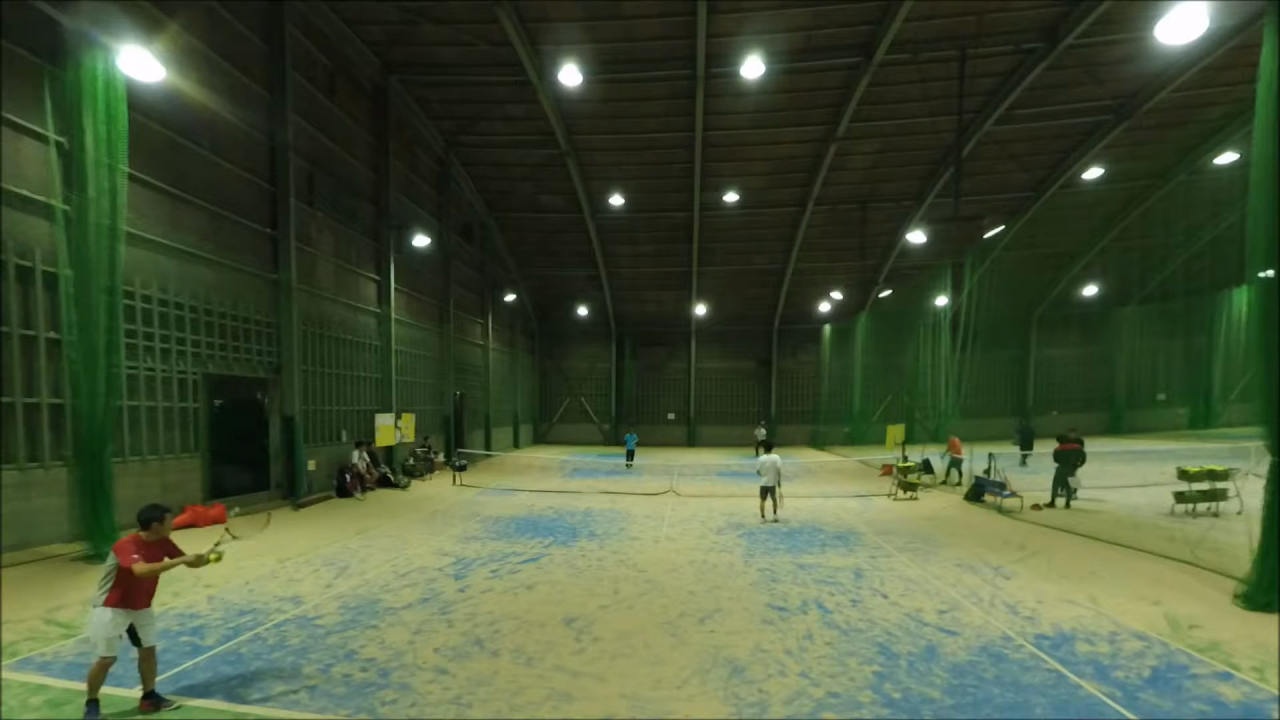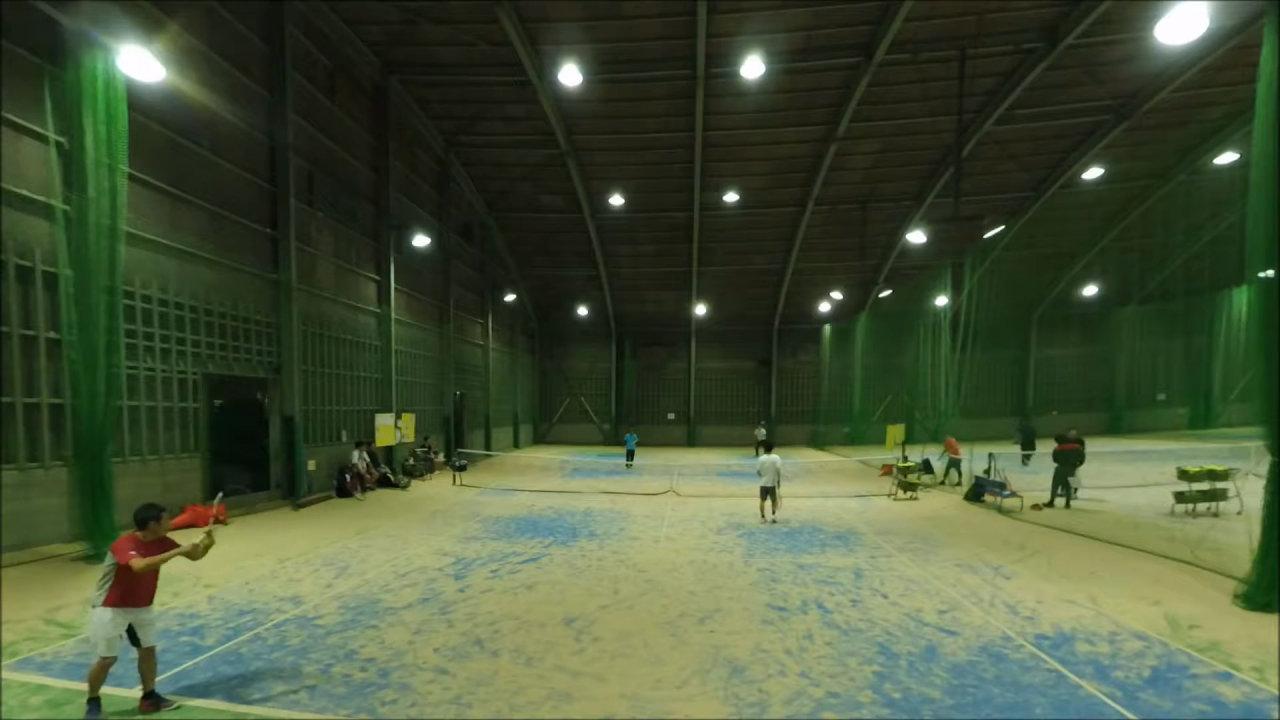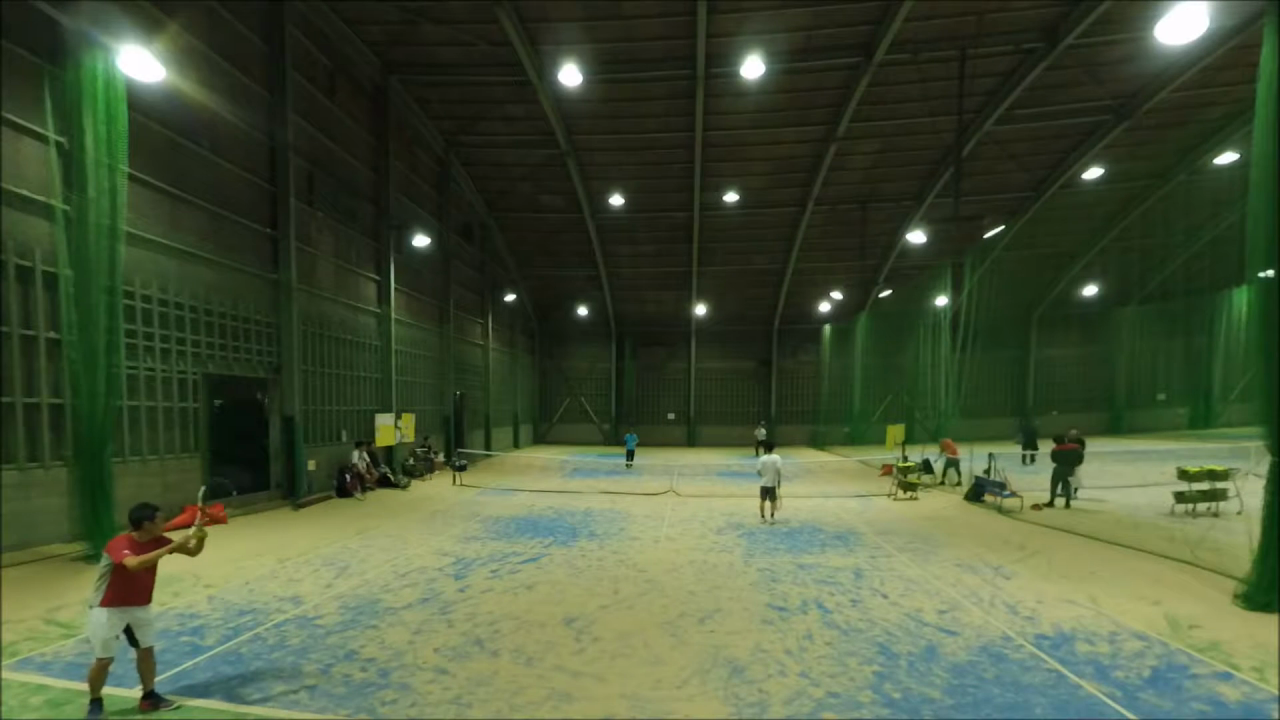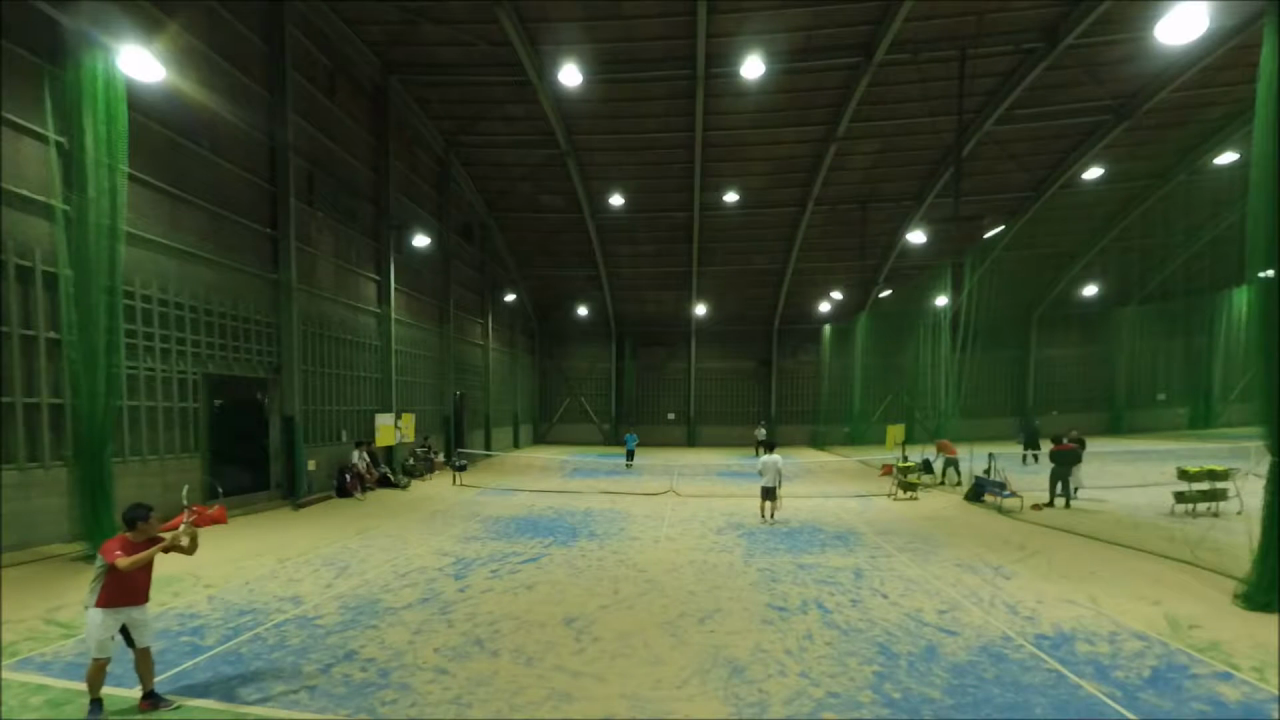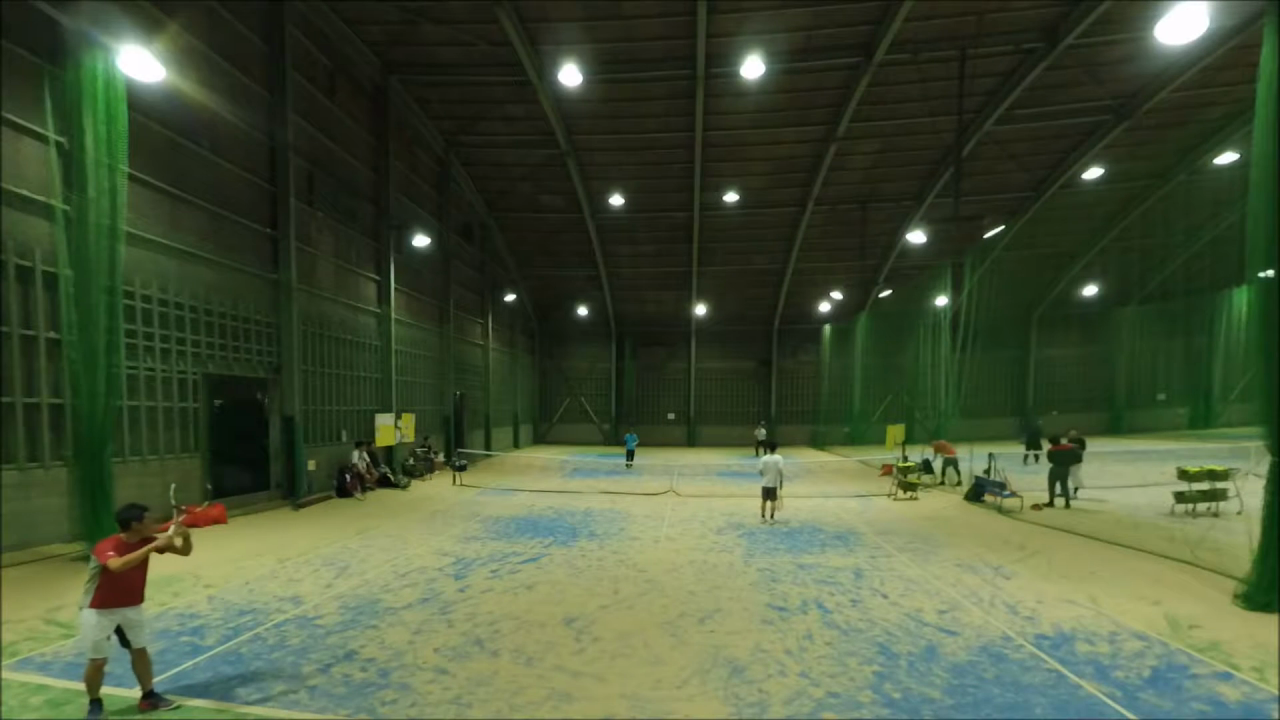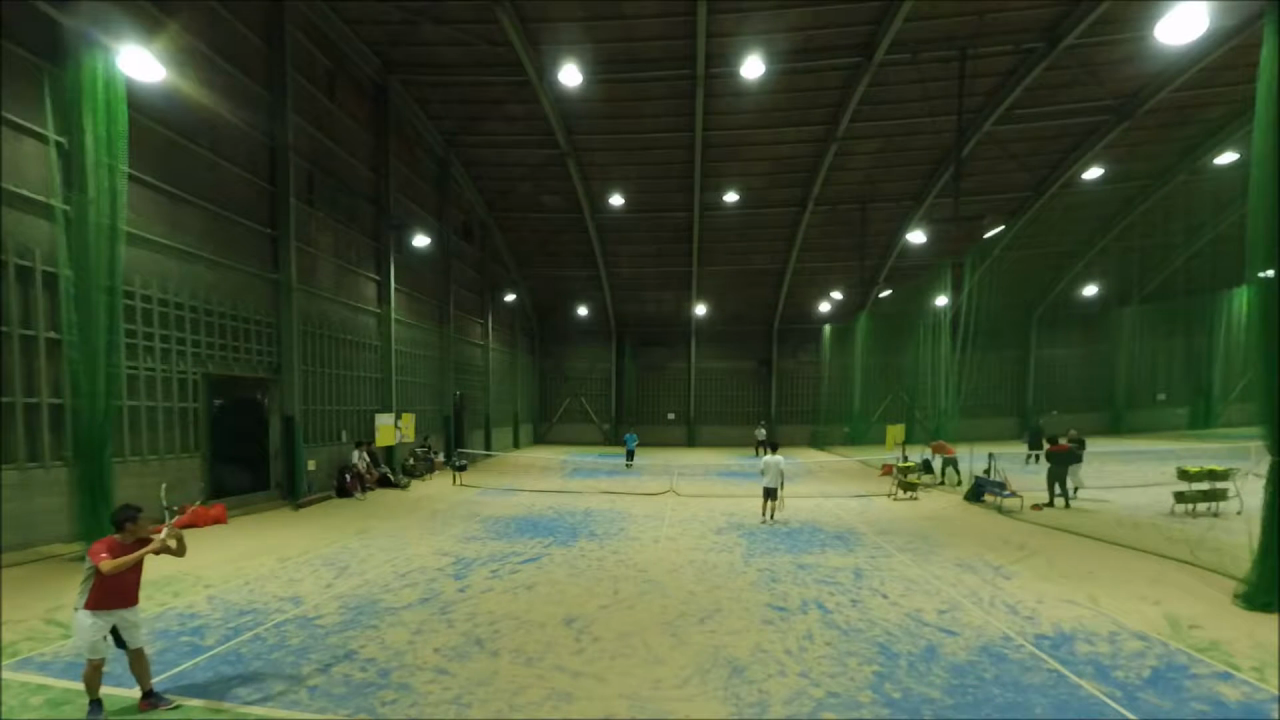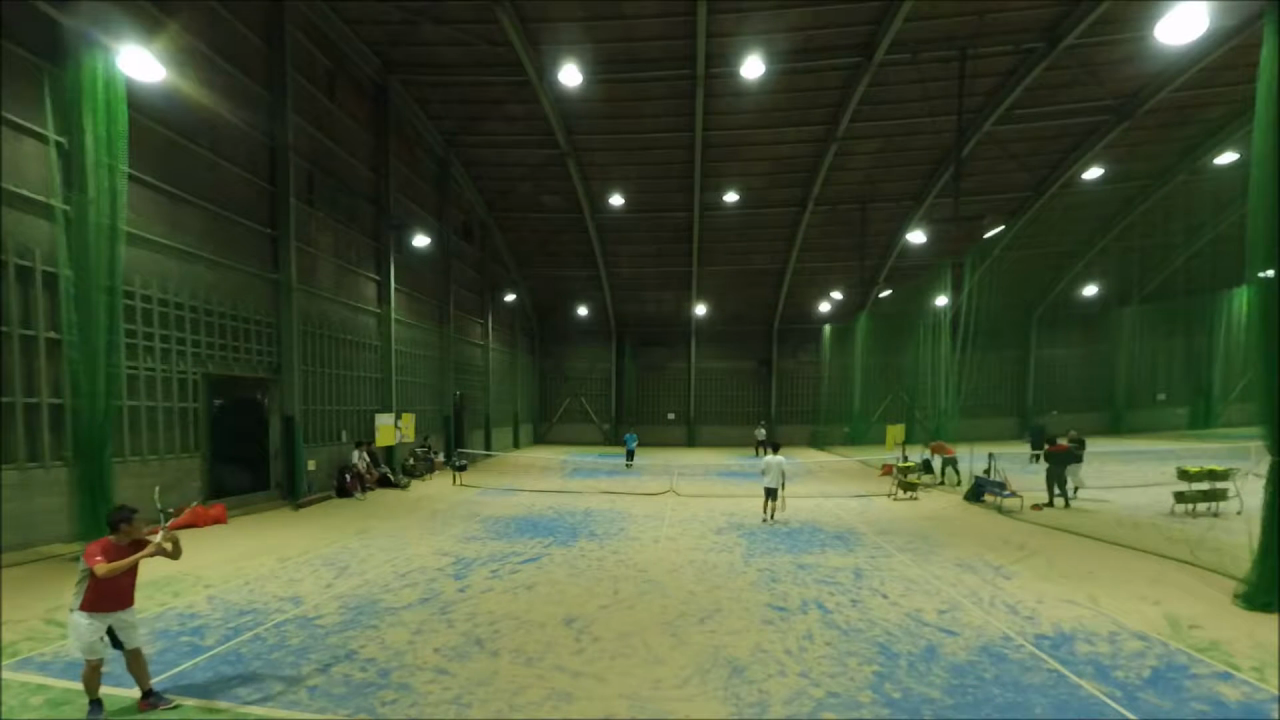
dt=0.1s
person 1, frame 1
left shoulder: (164, 543)
right shoulder: (127, 545)
left elbow: (190, 561)
right elbow: (141, 570)
left wrist: (202, 559)
right wrist: (180, 560)
left hip: (141, 607)
right hip: (111, 608)
left knee: (148, 650)
right knee: (106, 659)
left ankle: (149, 697)
person 1, frame 2
left shoulder: (161, 541)
right shoulder: (124, 544)
left elbow: (195, 555)
right elbow: (140, 566)
left wrist: (205, 545)
right wrist: (179, 551)
left hip: (141, 606)
right hip: (110, 608)
left knee: (148, 651)
right knee: (106, 659)
left ankle: (149, 696)
right ankle: (93, 702)
person 1, frame 3
left shoulder: (157, 541)
right shoulder: (119, 545)
left elbow: (193, 552)
right elbow: (135, 564)
left wrist: (200, 539)
right wrist: (171, 547)
left hip: (139, 607)
right hip: (108, 609)
left knee: (146, 651)
right knee: (104, 660)
left ankle: (149, 696)
right ankle: (95, 702)
person 1, frame 4
left shoulder: (151, 541)
right shoulder: (112, 546)
left elbow: (189, 551)
right elbow: (125, 565)
left wrist: (193, 537)
right wrist: (162, 546)
left hip: (135, 607)
right hip: (104, 610)
left knee: (143, 651)
right knee: (100, 661)
left ankle: (148, 696)
person 1, frame 5
left shoulder: (147, 541)
right shoulder: (107, 546)
left elbow: (185, 551)
right elbow: (117, 566)
left wrist: (186, 537)
right wrist: (152, 547)
left hip: (131, 608)
right hip: (99, 611)
left knee: (140, 651)
right knee: (98, 661)
left ankle: (149, 696)
person 1, frame 6
left shoulder: (142, 542)
right shoulder: (101, 547)
left elbow: (180, 553)
right elbow: (108, 568)
left wrist: (179, 538)
right wrist: (146, 550)
left hip: (126, 609)
right hip: (94, 612)
left knee: (137, 652)
right knee: (96, 662)
left ankle: (148, 696)
person 1, frame 7
left shoulder: (138, 544)
right shoulder: (96, 549)
left elbow: (174, 556)
right elbow: (103, 572)
left wrist: (174, 543)
right wrist: (142, 555)
left hip: (122, 610)
right hip: (89, 614)
left knee: (134, 652)
right knee: (94, 662)
left ankle: (148, 695)
